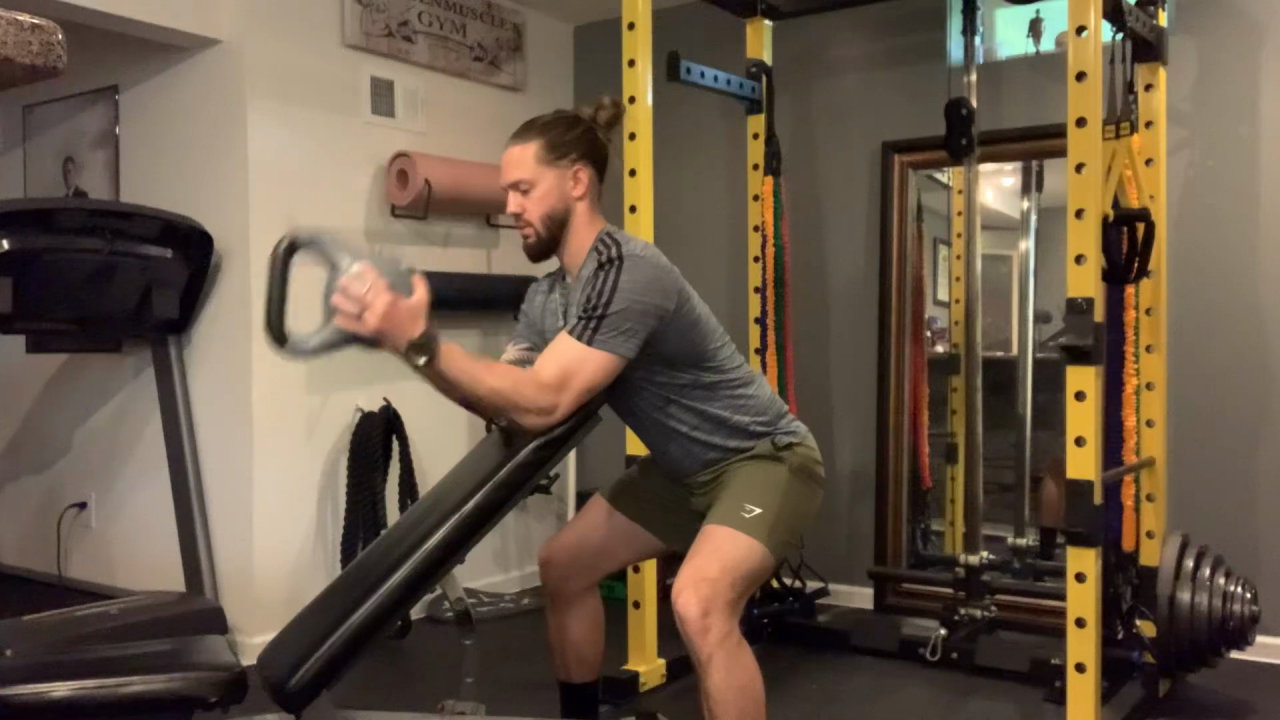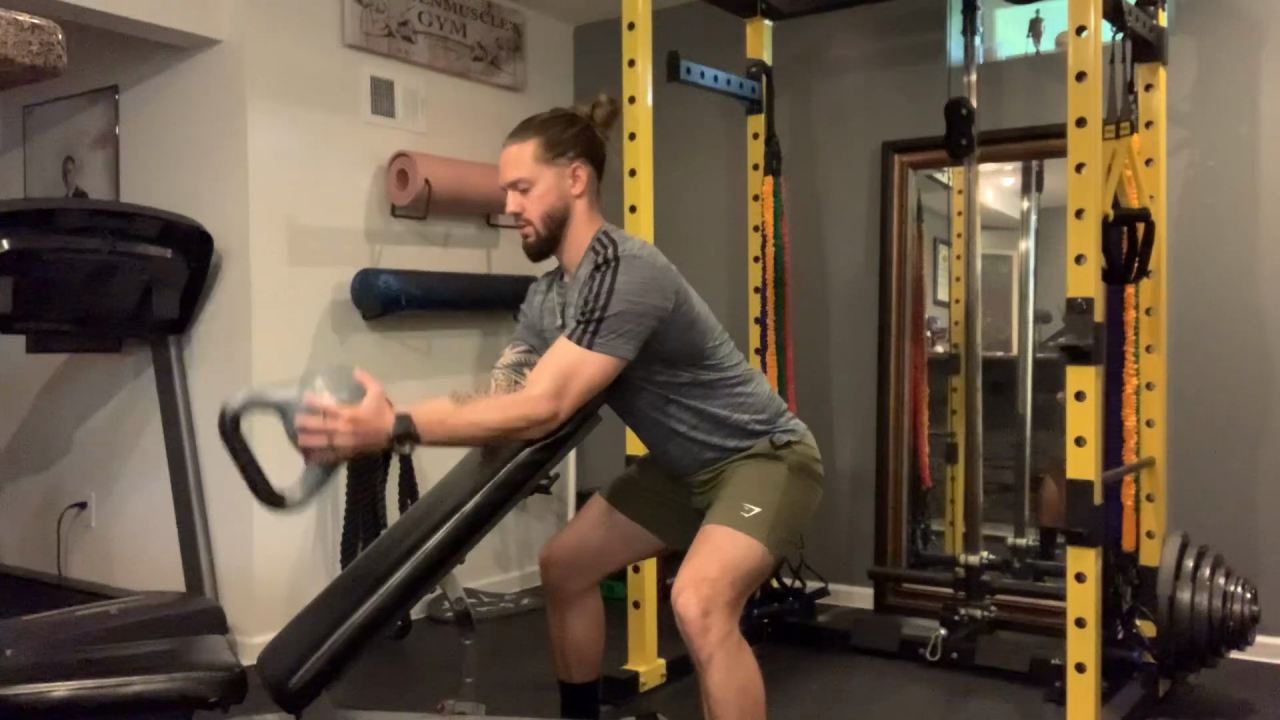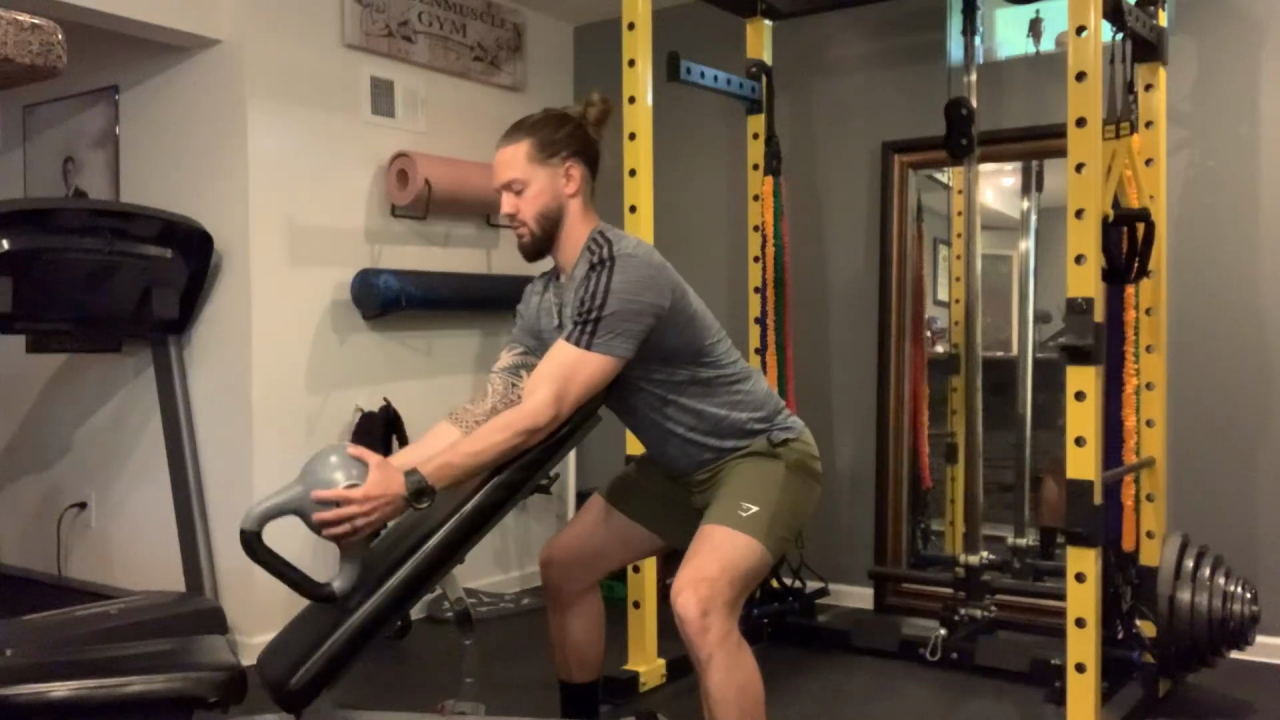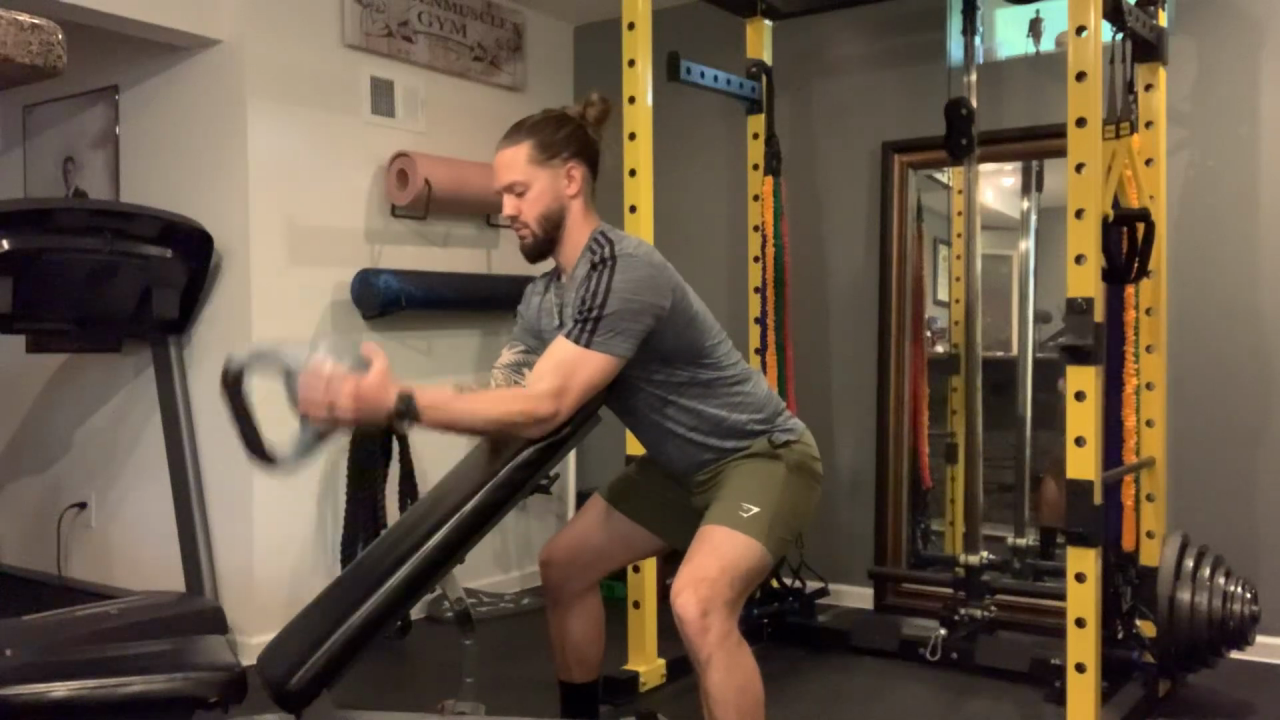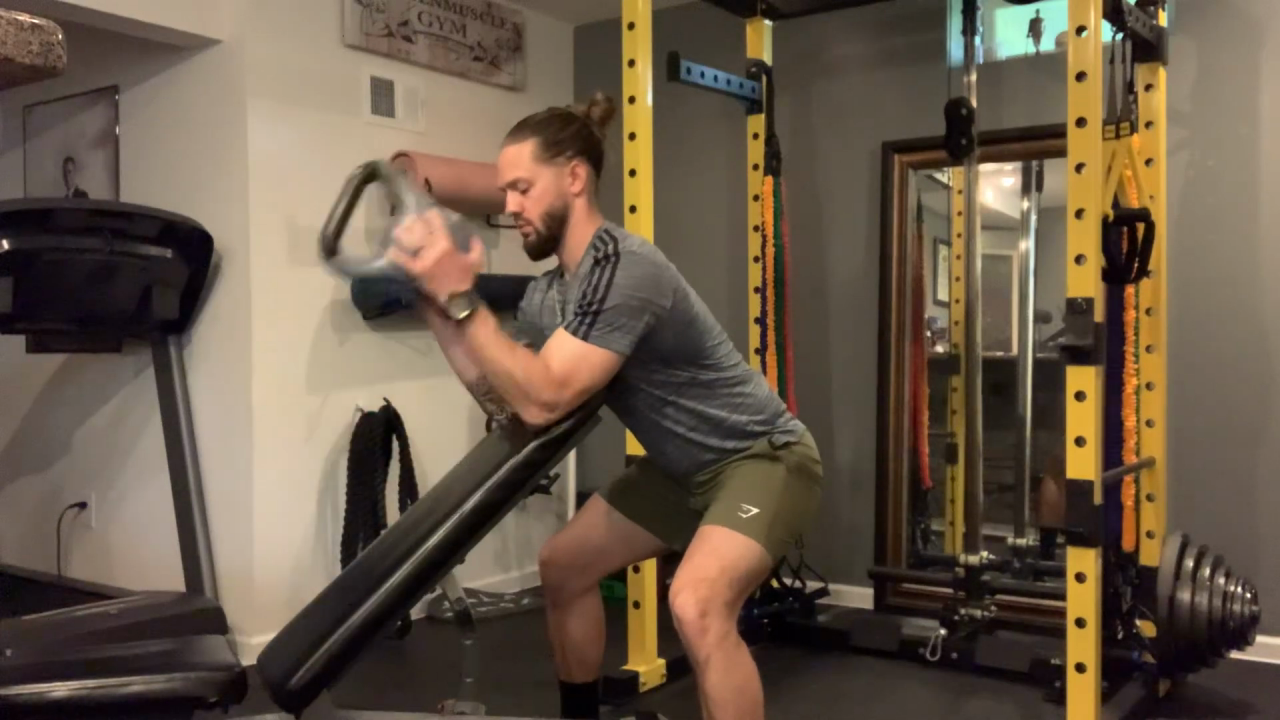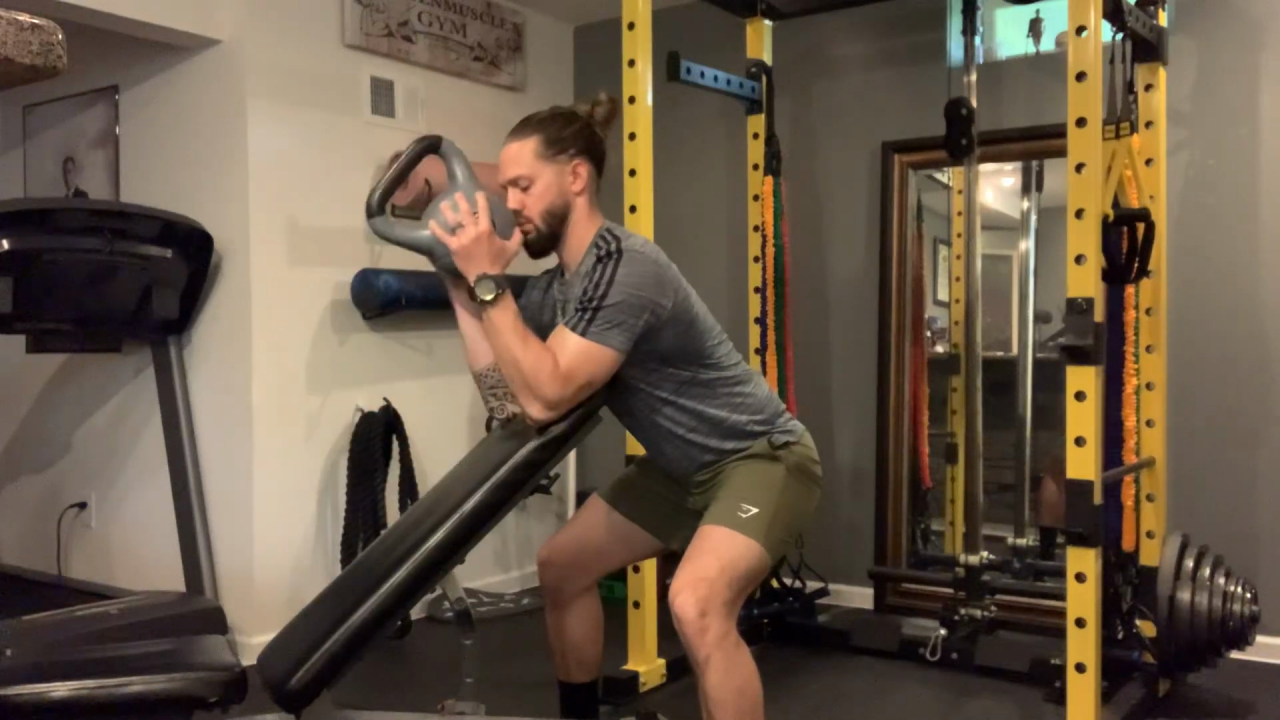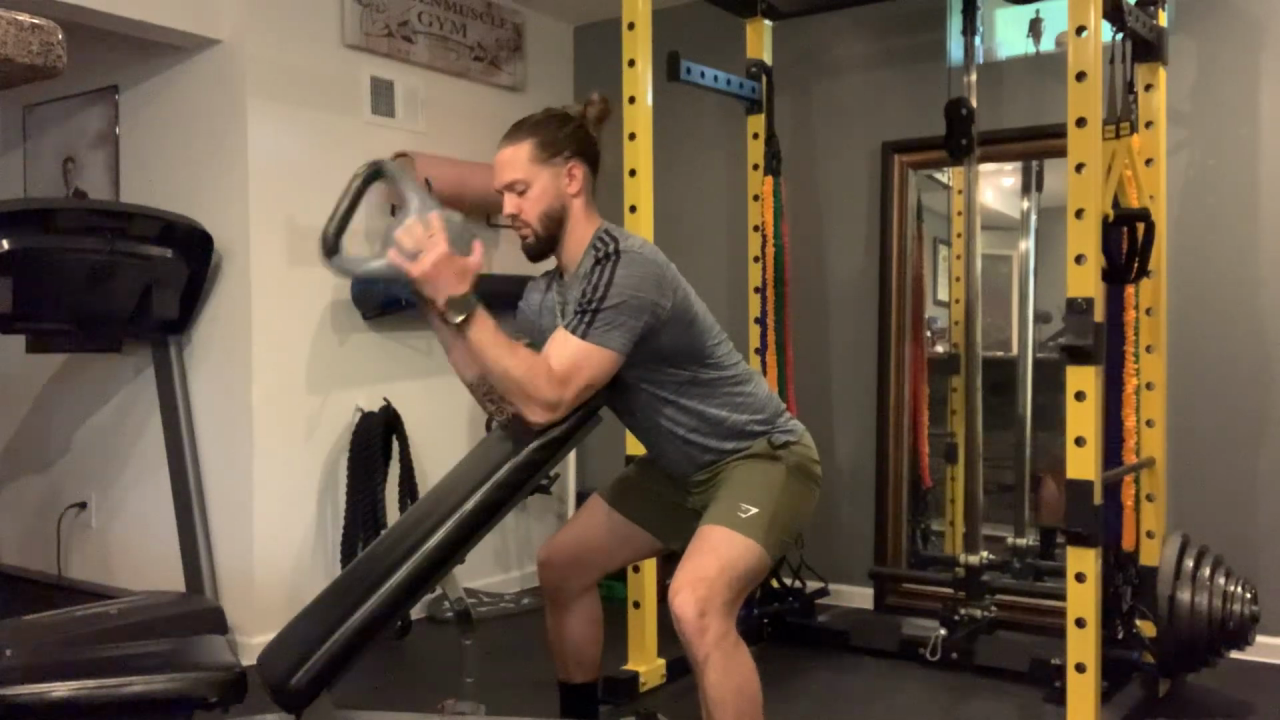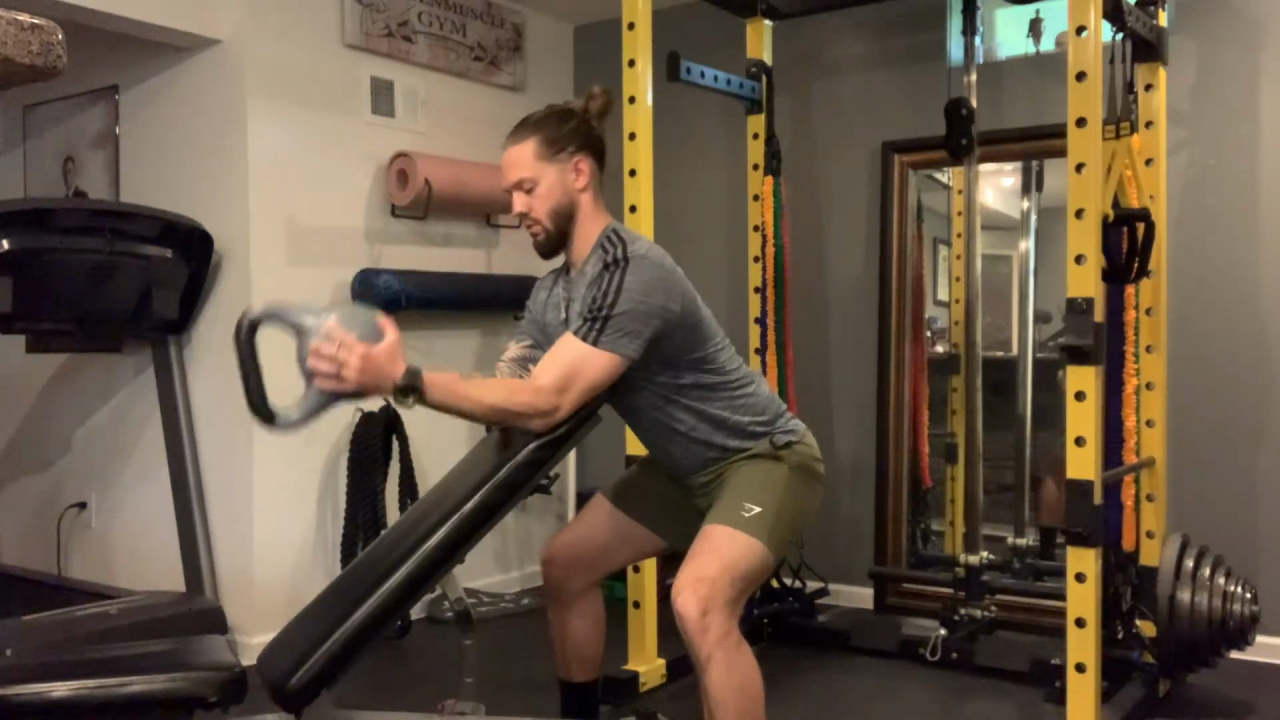
dt=0.4s
person 1, frame 1
left shoulder: (628, 272)
right shoulder: (547, 296)
left elbow: (542, 404)
right elbow: (504, 401)
left wrist: (418, 341)
right wrist: (411, 339)
left hip: (764, 457)
right hip: (683, 465)
left knee: (699, 604)
right knee: (564, 566)
person 1, frame 2
left shoulder: (627, 273)
right shoulder: (547, 298)
left elbow: (539, 410)
right elbow: (500, 397)
left wrist: (395, 425)
right wrist: (378, 422)
left hip: (763, 456)
right hip: (682, 464)
left knee: (698, 603)
right knee: (563, 566)
person 1, frame 3
left shoulder: (623, 272)
right shoulder: (541, 299)
left elbow: (539, 416)
right elbow: (494, 407)
left wrist: (409, 485)
right wrist: (390, 465)
left hip: (761, 454)
right hip: (681, 462)
left knee: (697, 603)
right knee: (563, 567)
person 1, frame 4
left shoulder: (623, 272)
right shoulder: (544, 299)
left elbow: (540, 409)
right elbow: (501, 396)
left wrist: (398, 403)
right wrist: (379, 399)
left hip: (762, 455)
right hip: (682, 464)
left knee: (697, 603)
right knee: (563, 566)
person 1, frame 5
left shoulder: (625, 270)
right shoulder: (547, 293)
left elbow: (546, 400)
right elbow: (510, 399)
left wrist: (460, 300)
right wrist: (442, 304)
left hip: (761, 456)
right hip: (682, 465)
left knee: (696, 604)
right knee: (562, 566)
person 1, frame 6
left shoulder: (627, 269)
right shoulder: (549, 290)
left elbow: (546, 398)
right elbow: (510, 401)
left wrist: (488, 281)
right wrist: (463, 290)
left hip: (763, 456)
right hip: (681, 465)
left knee: (697, 604)
right knee: (561, 566)
person 1, frame 7
left shoulder: (626, 270)
right shoulder: (546, 294)
left elbow: (546, 400)
right elbow: (507, 402)
left wrist: (459, 300)
right wrist: (440, 308)
left hip: (760, 455)
right hip: (682, 464)
left knee: (695, 604)
right knee: (561, 566)
person 1, frame 8
left shoulder: (633, 273)
right shoulder: (552, 294)
left elbow: (542, 403)
right elbow: (506, 391)
left wrist: (403, 378)
right wrist: (390, 372)
left hip: (763, 456)
right hip: (684, 464)
left knee: (698, 604)
right knee: (565, 565)
